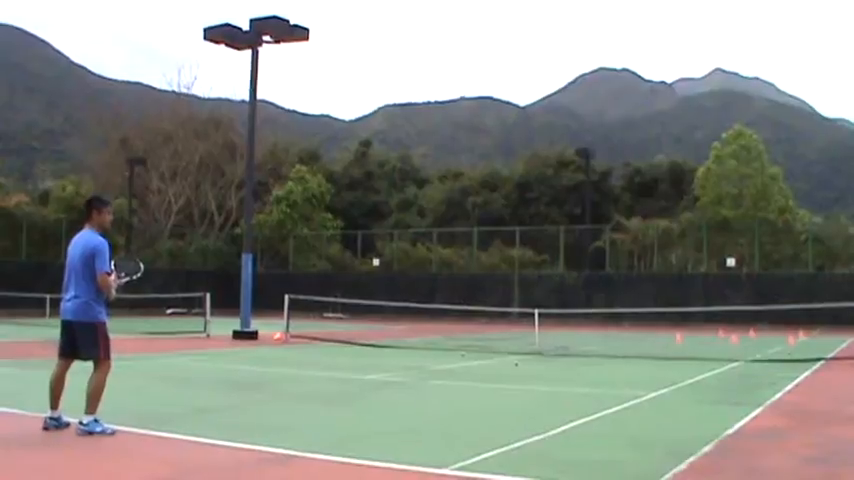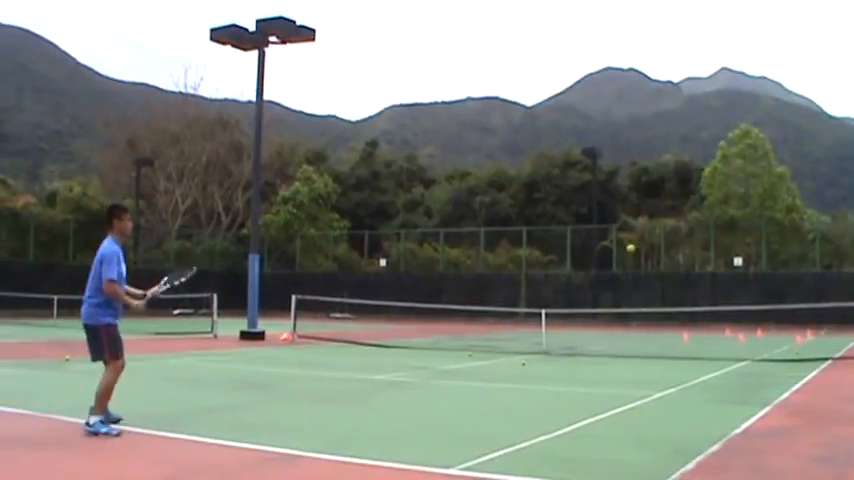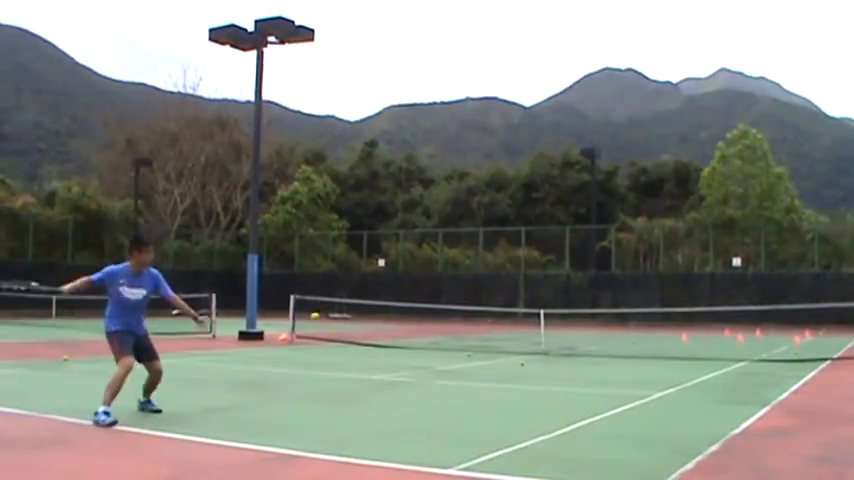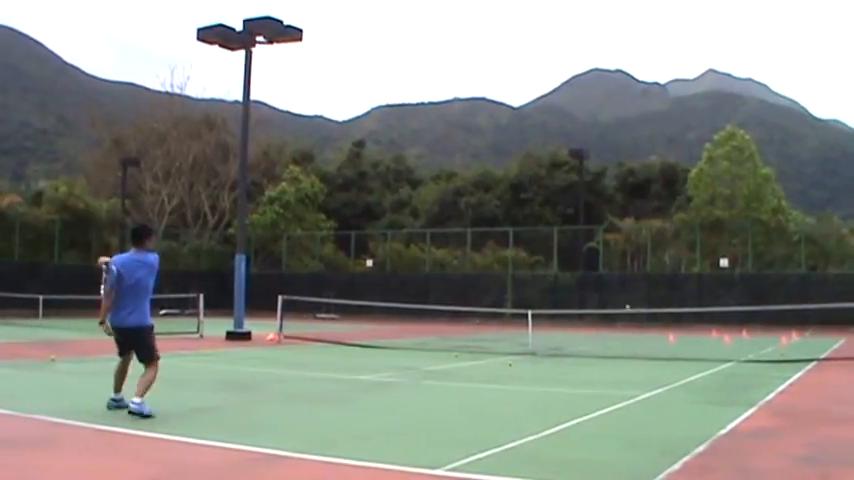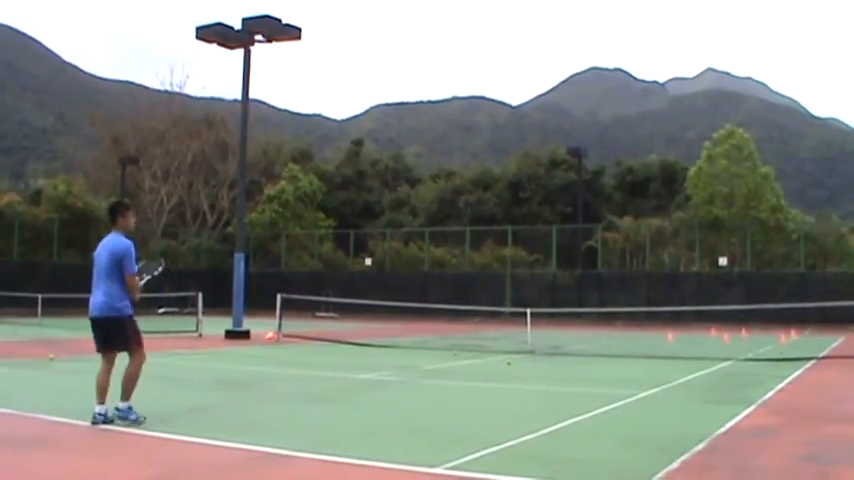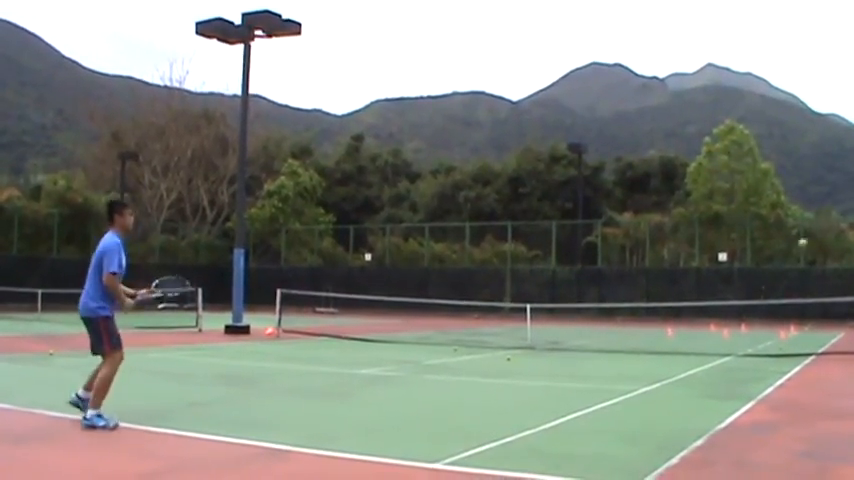
dt=0.7s
person 1, frame 1
left shoulder: (76, 240)
right shoulder: (99, 243)
right elbow: (102, 281)
left wrist: (109, 281)
right wrist: (111, 292)
left hip: (69, 311)
right hip: (90, 313)
left knee: (62, 363)
right knee: (102, 365)
left ankle: (53, 416)
right ankle: (88, 420)
person 1, frame 2
left shoulder: (117, 250)
right shoulder: (109, 251)
left elbow: (119, 285)
right elbow: (108, 288)
left wrist: (142, 293)
right wrist: (132, 304)
left hip: (108, 318)
right hip: (98, 317)
left knee: (118, 364)
right knee: (113, 365)
left ankle: (100, 409)
right ankle: (95, 420)
person 1, frame 3
left shoulder: (153, 275)
right shoulder: (113, 272)
left elbow: (173, 298)
right elbow: (88, 280)
left wrist: (195, 315)
right wrist: (70, 287)
left hip: (139, 330)
right hip: (117, 328)
left knee: (157, 370)
right knee: (126, 365)
left ankle: (145, 400)
right ankle: (103, 411)
person 1, frame 4
left shoulder: (118, 262)
right shoulder: (153, 260)
left elbow: (109, 293)
left wrist: (103, 319)
left hip: (118, 321)
right hip: (141, 323)
left knee: (125, 358)
right knee: (152, 366)
left ankle: (116, 397)
right ankle: (137, 402)
person 1, frame 5
left shoulder: (102, 245)
right shoulder: (125, 245)
right elbow: (131, 282)
left wrist: (130, 289)
right wrist: (136, 294)
left hip: (97, 310)
right hip: (117, 310)
left knee: (107, 360)
right knee: (137, 355)
left ankle: (100, 411)
right ankle: (123, 407)
person 1, frame 6
left shoulder: (113, 243)
right shoulder: (112, 244)
right elbow: (109, 280)
left wrist: (132, 293)
right wrist: (123, 300)
left hip: (103, 309)
right hip: (98, 310)
left knee: (115, 358)
right knee: (113, 360)
left ankle: (83, 395)
right ankle: (91, 414)
